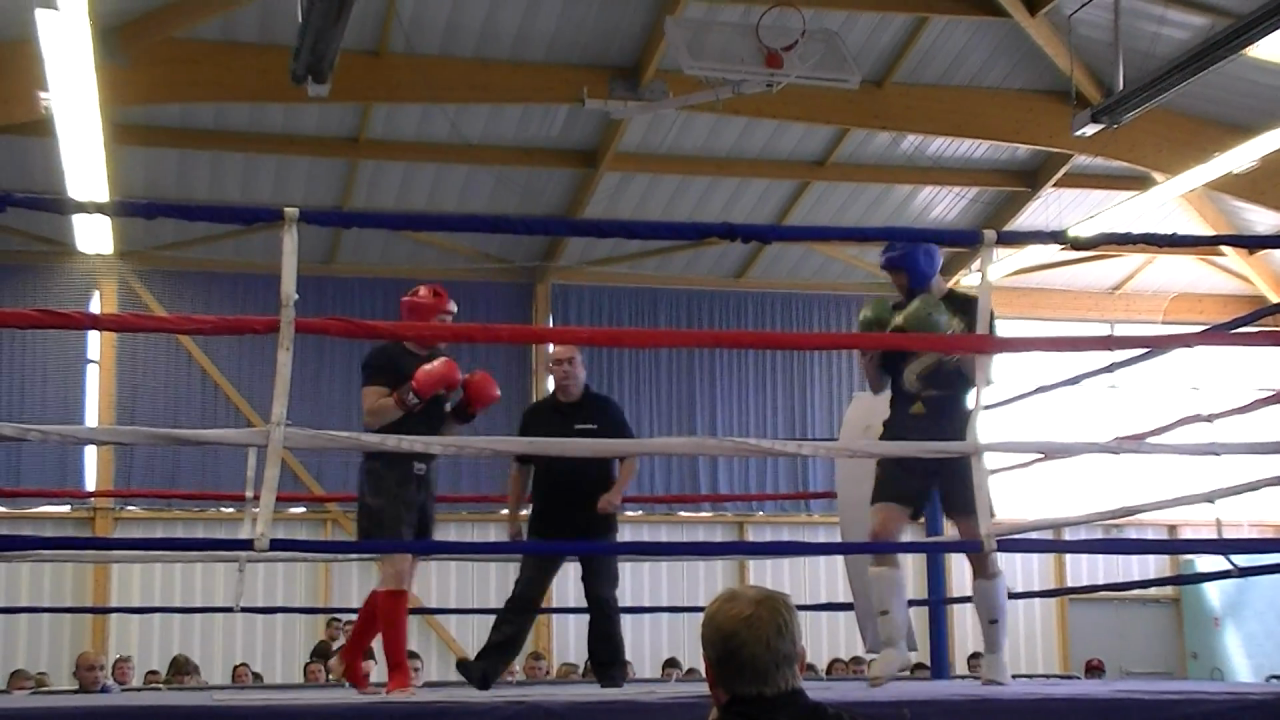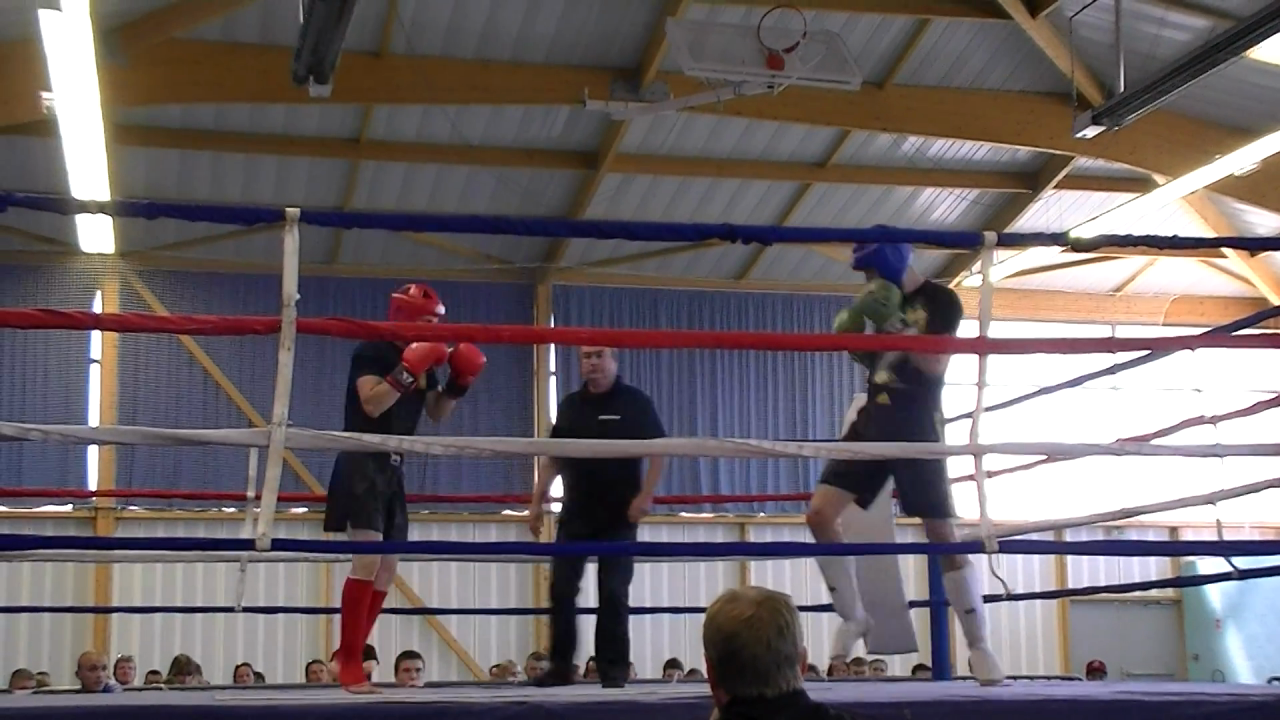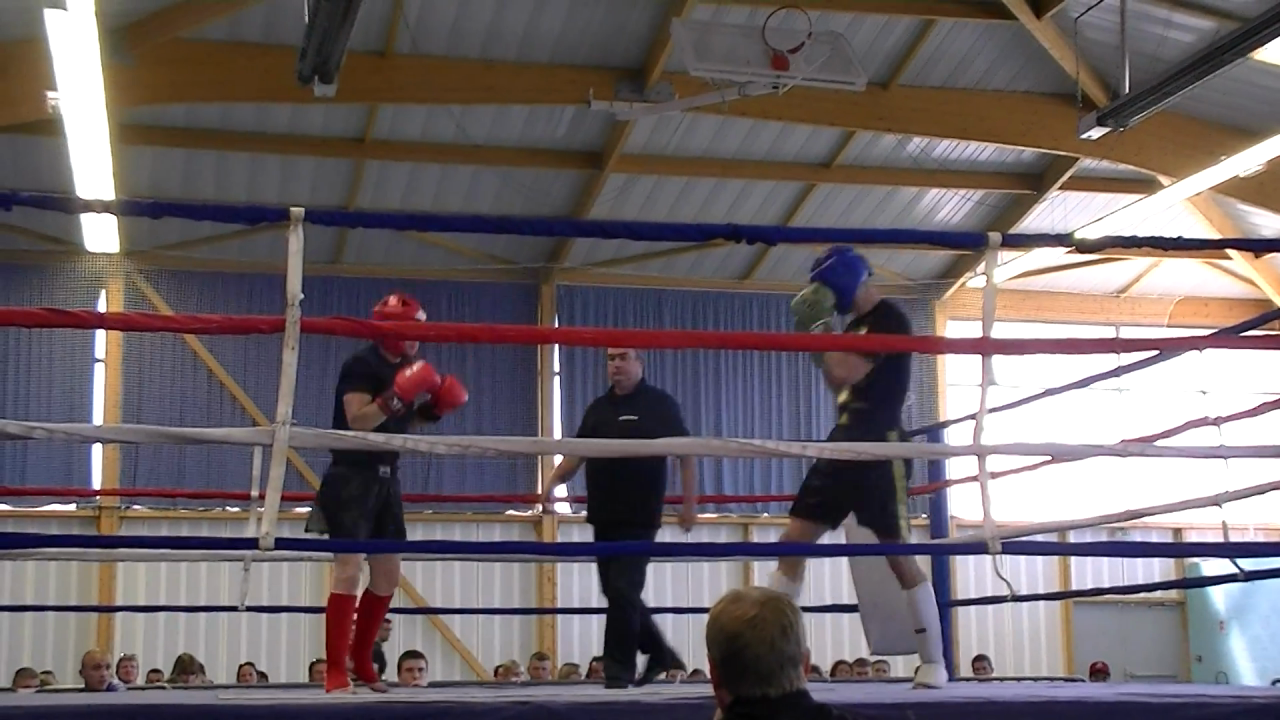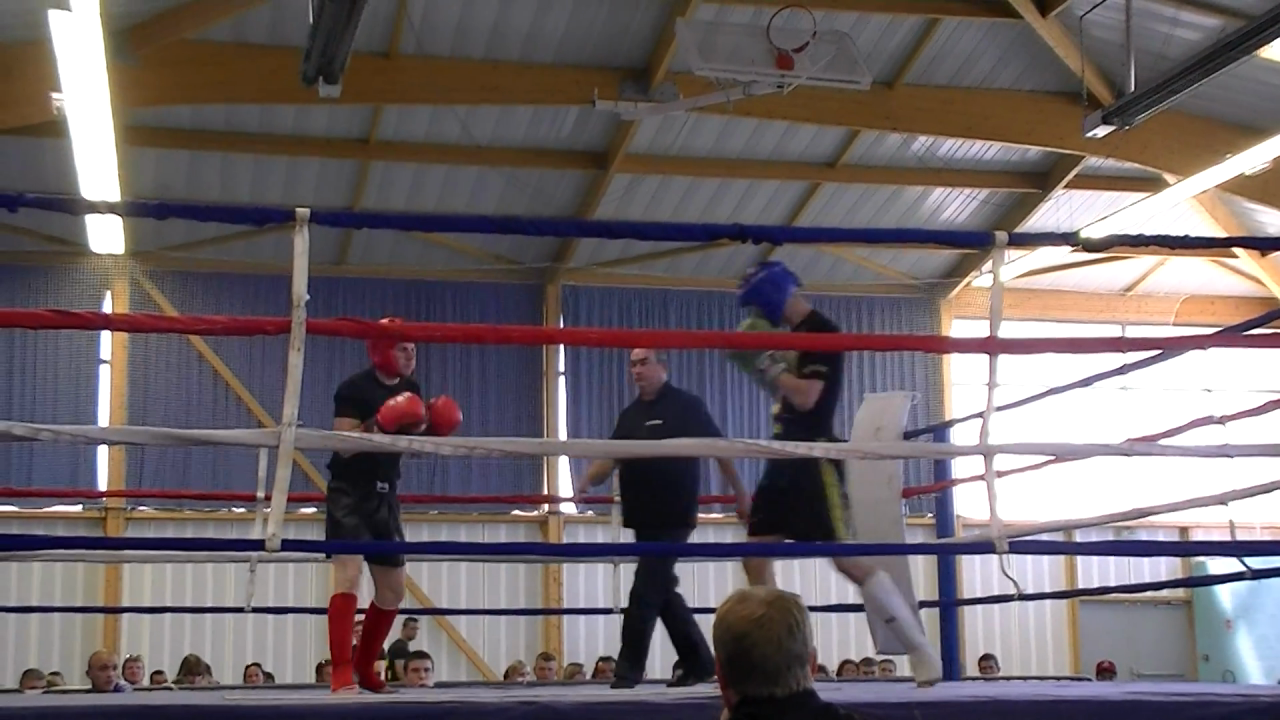
dt=0.2s
person 1, frame 1
left shoulder: (966, 307)
right shoulder: (899, 315)
left elbow: (976, 369)
right elbow: (875, 385)
left wrist: (939, 336)
right wrist: (868, 346)
left hip: (950, 436)
right hip: (902, 436)
left knee: (978, 546)
right knee: (882, 533)
left ankle: (994, 657)
right ankle: (894, 645)
person 1, frame 2
left shoulder: (940, 300)
right shoulder: (888, 306)
left elbow: (934, 365)
left wrist: (893, 325)
left hip: (915, 428)
right hip: (872, 421)
left knee: (944, 538)
right knee: (820, 513)
left ankle: (979, 647)
right ankle: (852, 619)
person 1, frame 3
left shoulder: (889, 320)
right shoulder: (856, 322)
left elbow: (849, 373)
left wrist: (819, 334)
right wrist: (819, 337)
left hip: (877, 447)
right hip: (842, 445)
left knee: (900, 559)
right knee: (792, 543)
left ankle: (933, 661)
person 1, frame 4
left shoulder: (823, 333)
right shoulder: (792, 335)
left elbow: (805, 396)
left wrist: (765, 357)
right wrist: (753, 363)
left hip: (814, 456)
right hip: (784, 457)
left knee: (848, 560)
right knee: (755, 561)
left ankle: (920, 648)
person 2, frame 1
left shoulder: (437, 366)
right shoulder: (384, 358)
left elbow: (444, 428)
right elbow: (372, 416)
left wrist: (468, 407)
right wrist: (418, 389)
left hip: (420, 479)
right hip: (386, 475)
left knee: (397, 580)
right knee: (397, 576)
left ankle: (348, 657)
right ankle: (399, 674)
person 2, frame 2
left shoulder: (421, 355)
right shoulder: (372, 351)
left elbow: (437, 412)
right elbow: (372, 403)
left wrist: (459, 380)
right wrist: (410, 370)
left hip: (391, 467)
right hip: (362, 465)
left knee: (384, 569)
right knee: (367, 562)
left ankle: (348, 656)
right ankle: (350, 662)
person 2, frame 3
left shoulder: (407, 369)
right shoulder: (361, 366)
right elbow: (357, 422)
left wrist: (438, 404)
right wrist: (399, 394)
left hip: (384, 480)
right hip: (350, 478)
left knee: (387, 578)
right knee: (349, 576)
left ankle: (361, 658)
right ankle: (336, 671)
person 2, frame 4
left shoulder: (411, 388)
right shoulder: (355, 388)
left wrist: (440, 427)
right wrist: (382, 421)
left hip: (384, 497)
right hip: (350, 494)
left knee: (392, 590)
right knee: (349, 577)
left ankle: (364, 666)
right ankle: (341, 673)
person 3, frame 1
left shoulder: (606, 410)
right shoulder: (535, 415)
left elbow: (630, 457)
right elbow: (521, 467)
left wrist: (617, 492)
right wrist: (513, 516)
left hip: (595, 523)
right hip: (547, 524)
left knee: (602, 597)
right knee: (525, 595)
left ankle: (610, 670)
right ankle: (487, 666)
person 3, frame 2
left shoulder: (635, 402)
right shoulder: (570, 405)
left elbow: (657, 452)
right elbow: (554, 456)
left wrist: (645, 496)
right wrist: (539, 499)
left hip: (617, 516)
right hip: (576, 515)
left knee: (612, 591)
right knee: (562, 587)
left ankle: (613, 667)
right ankle: (560, 666)
person 3, frame 3
left shoulder: (659, 403)
right shoulder: (598, 408)
left elbow: (684, 452)
right elbow: (578, 453)
left wrist: (690, 500)
right wrist: (552, 482)
left hip: (639, 515)
right hip: (605, 515)
left knee: (622, 590)
right knee: (614, 590)
left ankle: (618, 669)
right ankle: (659, 653)
person 3, frame 4
left shoulder: (686, 405)
right shoulder: (630, 414)
right elbow: (612, 459)
left wrist: (739, 493)
right wrist: (587, 480)
left hip: (674, 517)
right hip: (645, 519)
left knee: (645, 590)
right knee: (661, 592)
left ankle: (628, 669)
right ankle: (698, 662)
